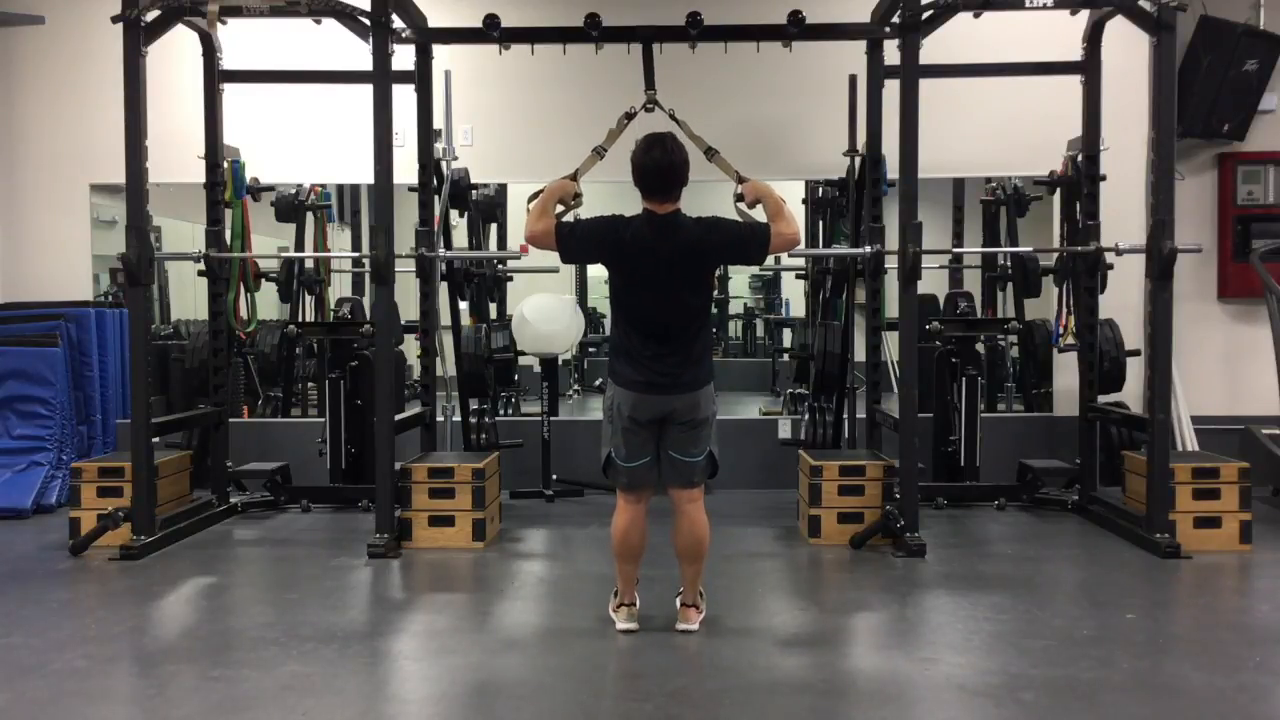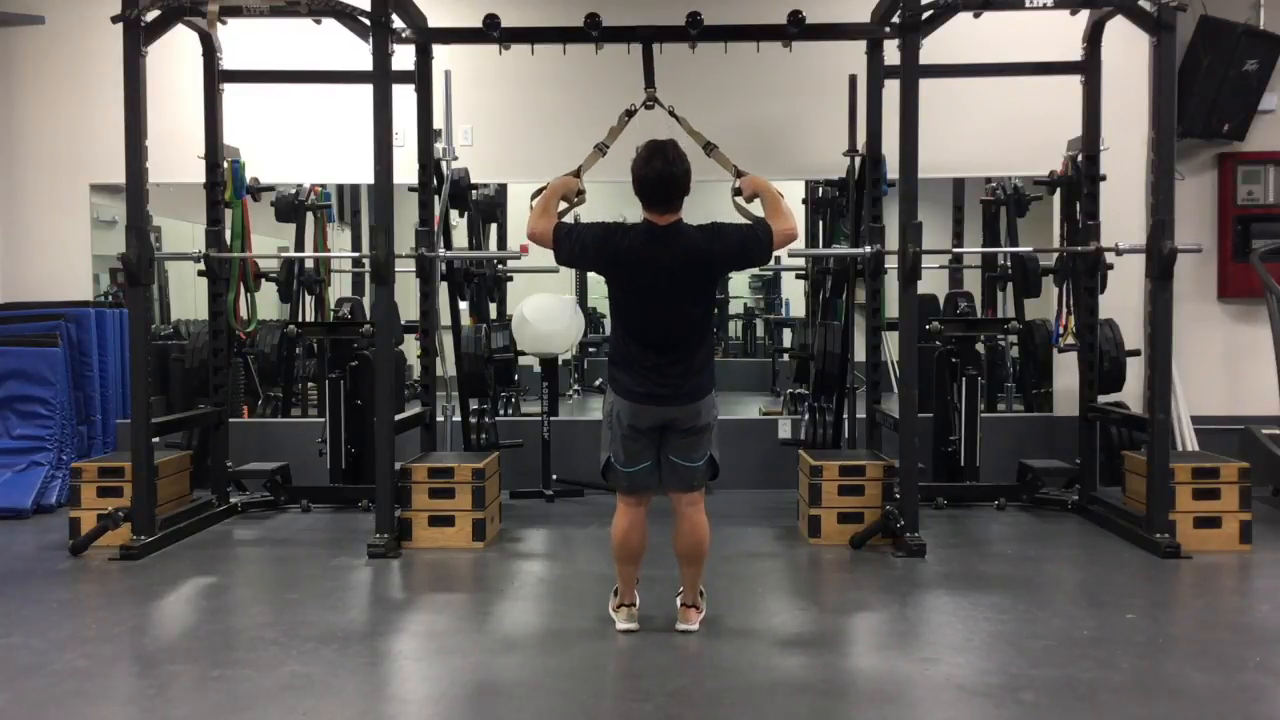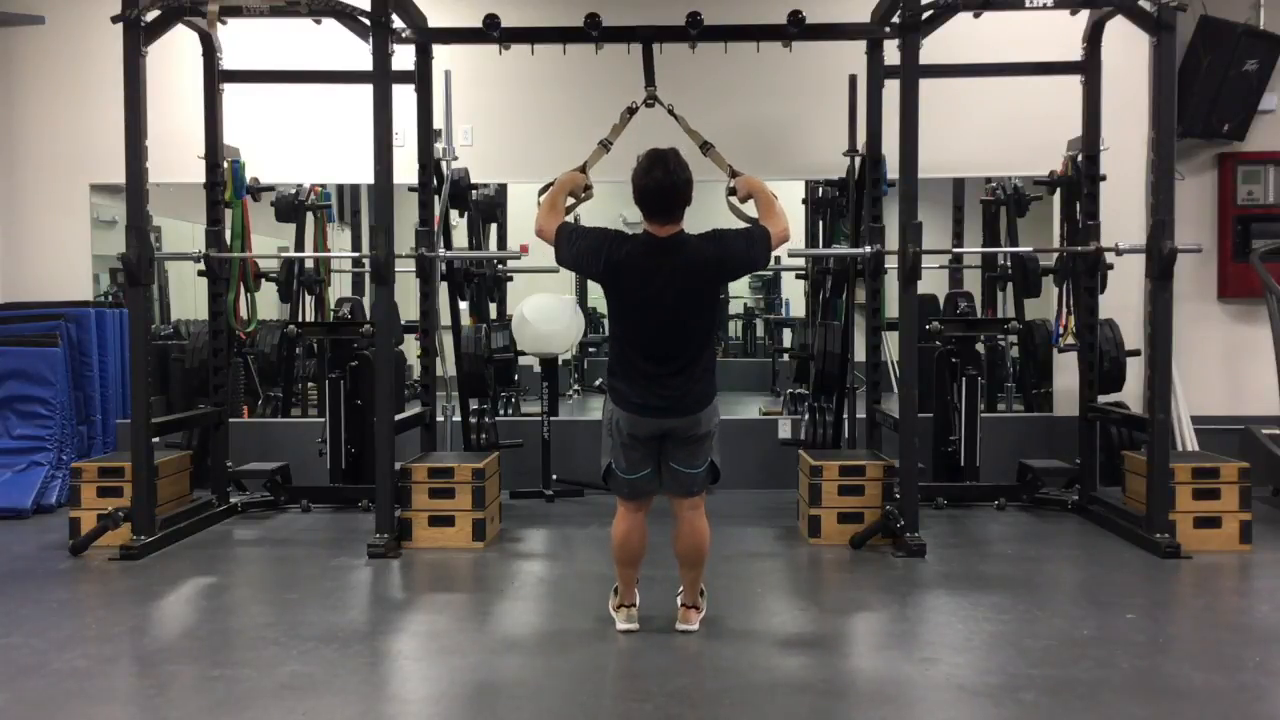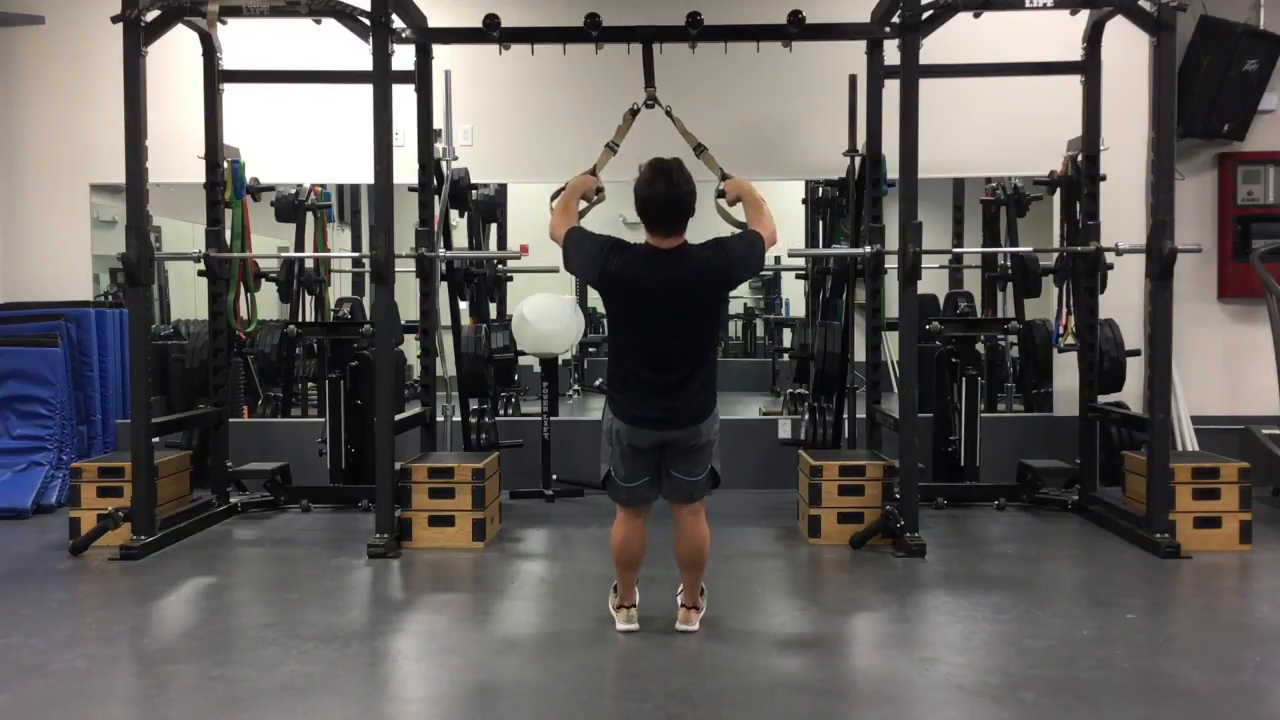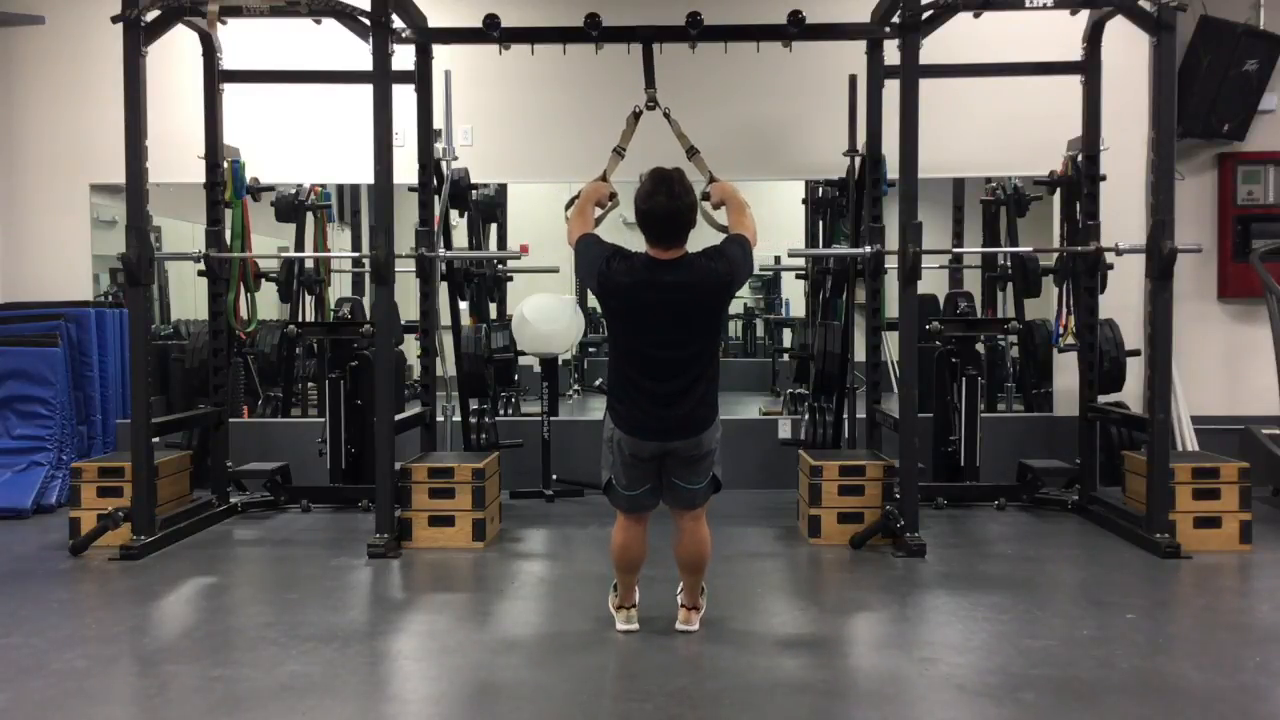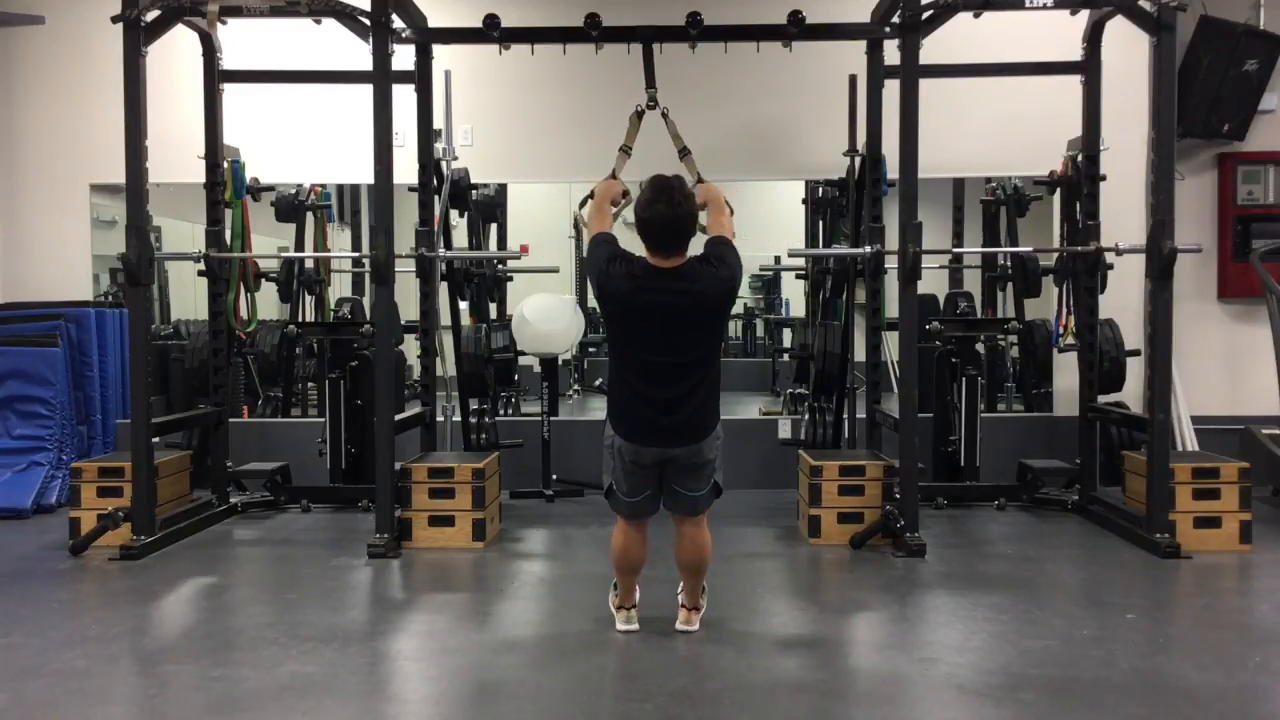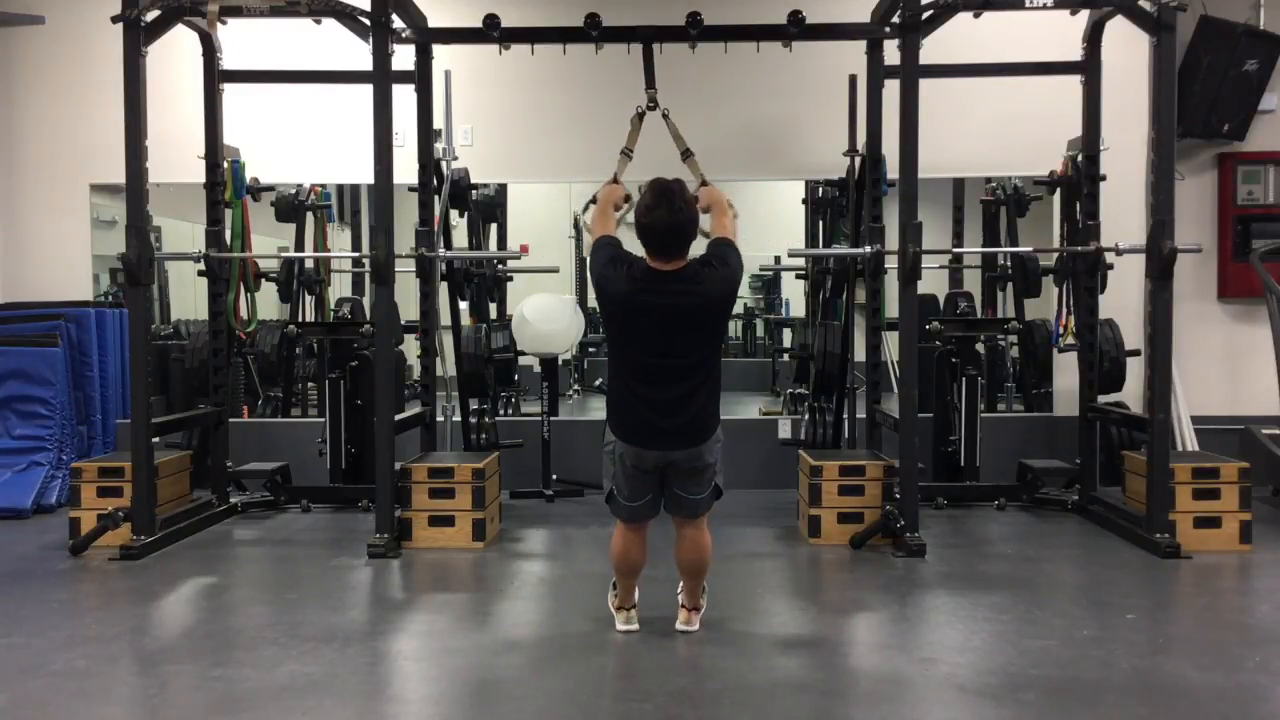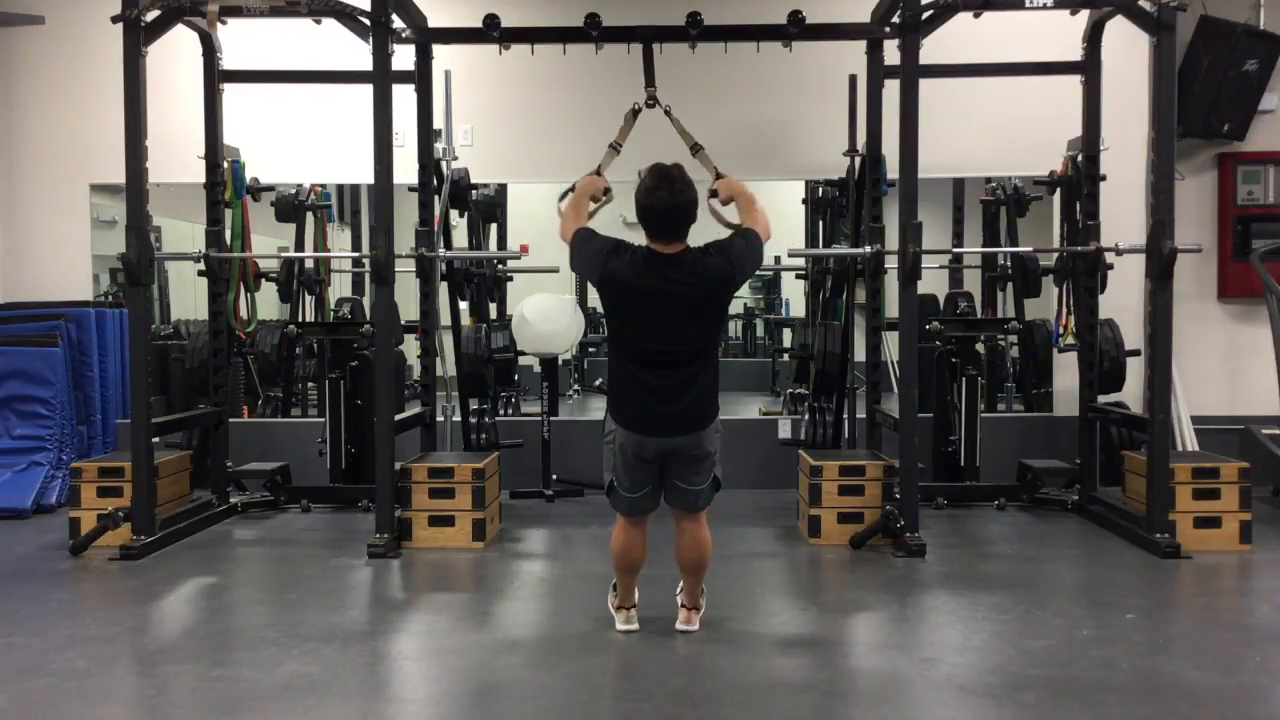
dt=0.2s
person 1, frame 1
left shoulder: (615, 235)
right shoulder: (709, 236)
left elbow: (536, 231)
right elbow: (788, 234)
left wrist: (555, 190)
right wrist: (764, 192)
left hip: (630, 389)
right hip: (691, 389)
left knee: (631, 500)
right knee: (689, 499)
left ankle: (625, 603)
right ankle: (690, 604)
person 1, frame 2
left shoulder: (613, 244)
right shoulder: (712, 245)
left elbow: (538, 228)
right elbow: (786, 229)
left wrist: (558, 188)
right wrist: (764, 188)
left hip: (630, 396)
right hip: (692, 397)
left knee: (631, 502)
right knee: (689, 502)
left ankle: (625, 603)
right ankle: (690, 604)
person 1, frame 3
left shoulder: (611, 254)
right shoulder: (714, 255)
left elbow: (546, 226)
right elbow: (778, 229)
left wrist: (565, 184)
right wrist: (756, 188)
left hip: (630, 406)
right hip: (693, 406)
left knee: (631, 506)
right knee: (690, 506)
left ankle: (625, 603)
right ankle: (691, 604)
person 1, frame 4
left shoulder: (611, 265)
right shoulder: (717, 266)
left elbow: (560, 227)
right elbow: (766, 231)
left wrist: (577, 188)
right wrist: (746, 192)
left hip: (630, 416)
right hip: (694, 416)
left knee: (631, 511)
right knee: (690, 511)
left ankle: (625, 604)
right ankle: (691, 604)
person 1, frame 5
left shoulder: (613, 275)
right shoulder: (717, 274)
left elbow: (578, 230)
right elbow: (745, 229)
left wrist: (590, 196)
right wrist: (729, 195)
left hip: (630, 424)
right hip: (695, 425)
left knee: (631, 517)
right knee: (691, 516)
left ankle: (625, 604)
right ankle: (690, 605)
person 1, frame 6
left shoulder: (614, 279)
right shoulder: (717, 281)
left elbow: (598, 224)
right elbow: (721, 223)
left wrist: (605, 193)
right wrist: (711, 196)
left hip: (630, 432)
right hip: (696, 432)
left knee: (631, 521)
right knee: (692, 521)
left ankle: (625, 605)
right ankle: (691, 606)
person 1, frame 7
left shoulder: (614, 281)
right shoulder: (717, 283)
left elbow: (603, 227)
right elbow: (723, 228)
left wrist: (610, 198)
right wrist: (714, 200)
left hip: (631, 435)
right hip: (696, 434)
left knee: (630, 523)
right knee: (692, 523)
left ankle: (624, 605)
right ankle: (691, 606)
person 1, frame 8
left shoulder: (613, 266)
right shoulder: (719, 268)
left elbow: (571, 227)
right elbow: (758, 226)
left wrist: (586, 190)
right wrist: (737, 191)
left hip: (631, 424)
right hip: (696, 424)
left knee: (631, 519)
right knee: (692, 518)
left ankle: (624, 604)
right ankle: (691, 606)
